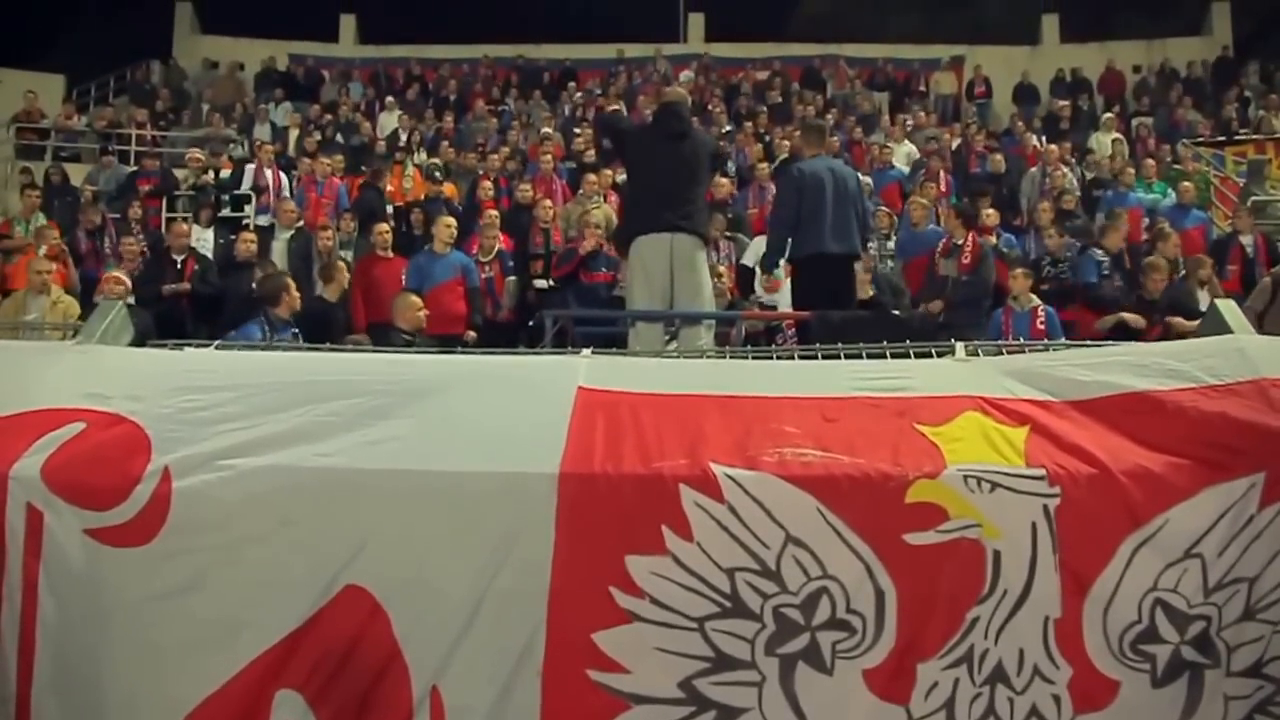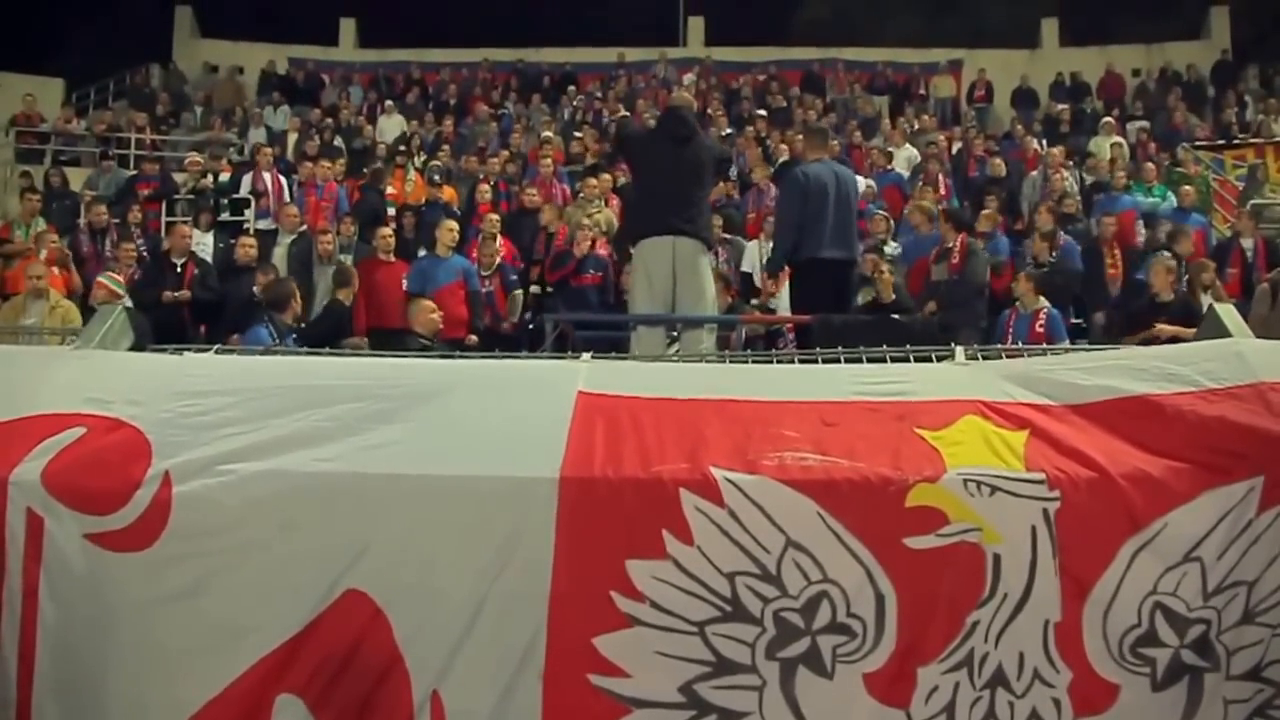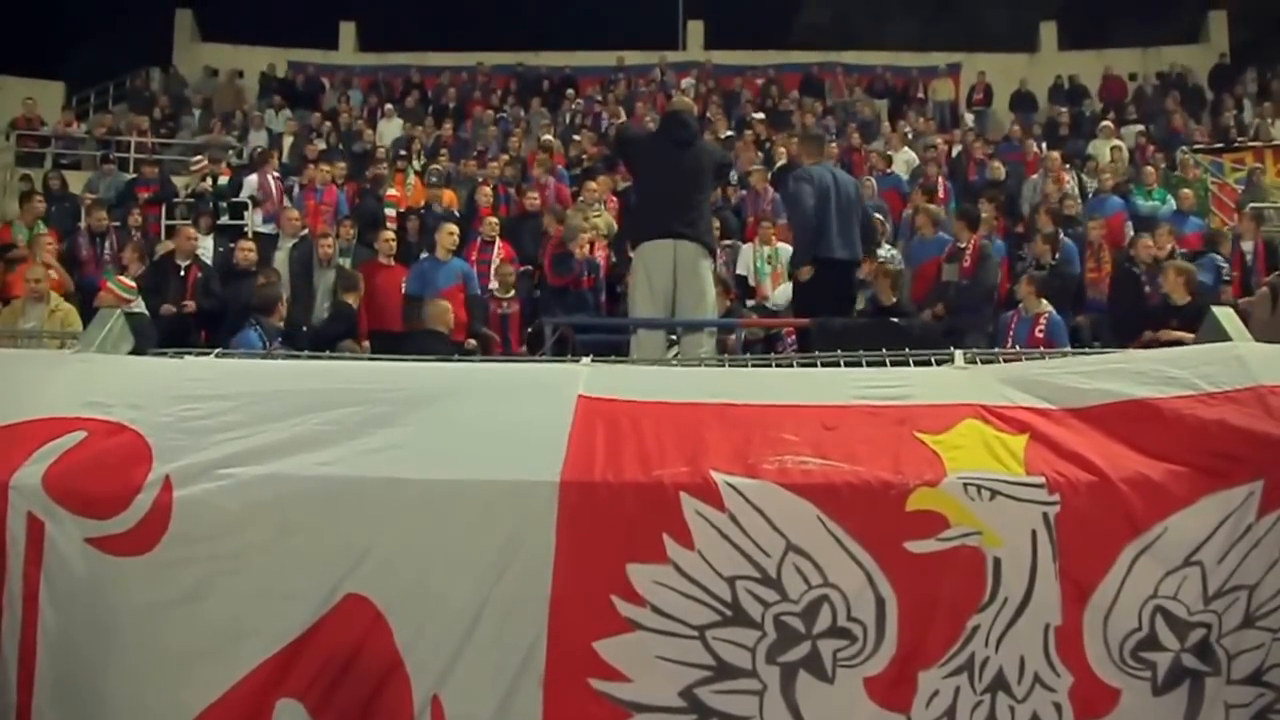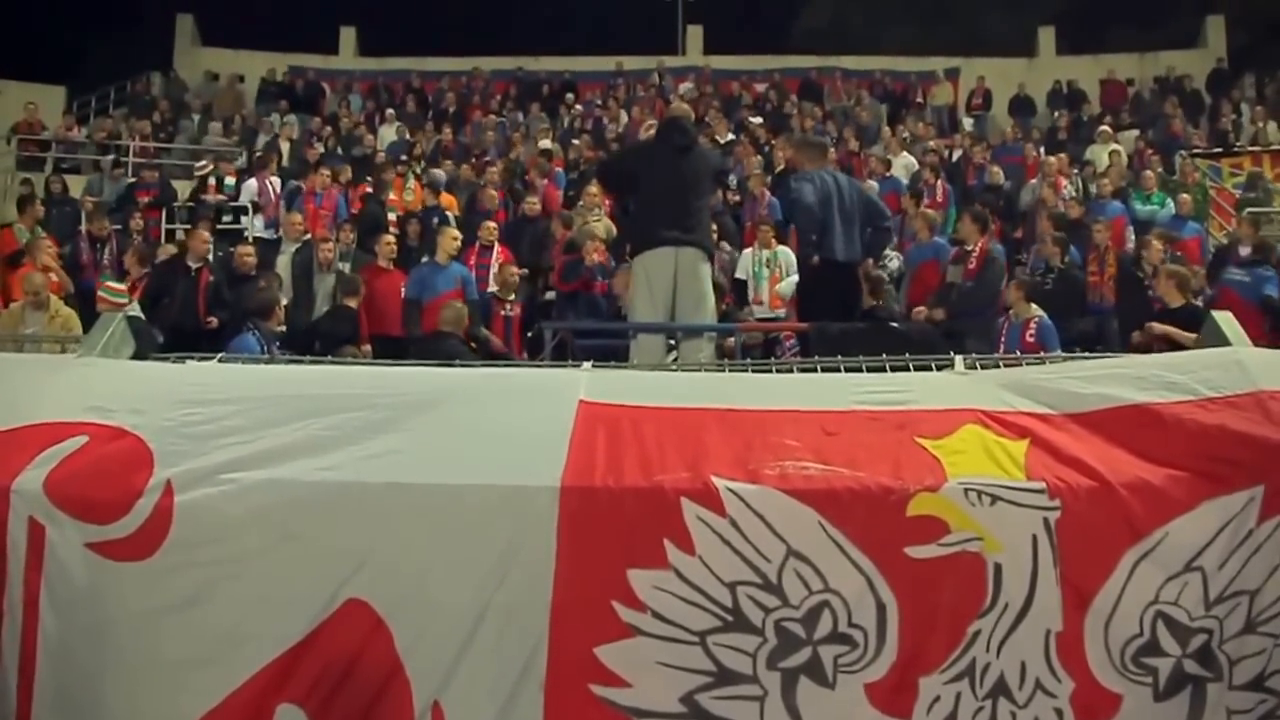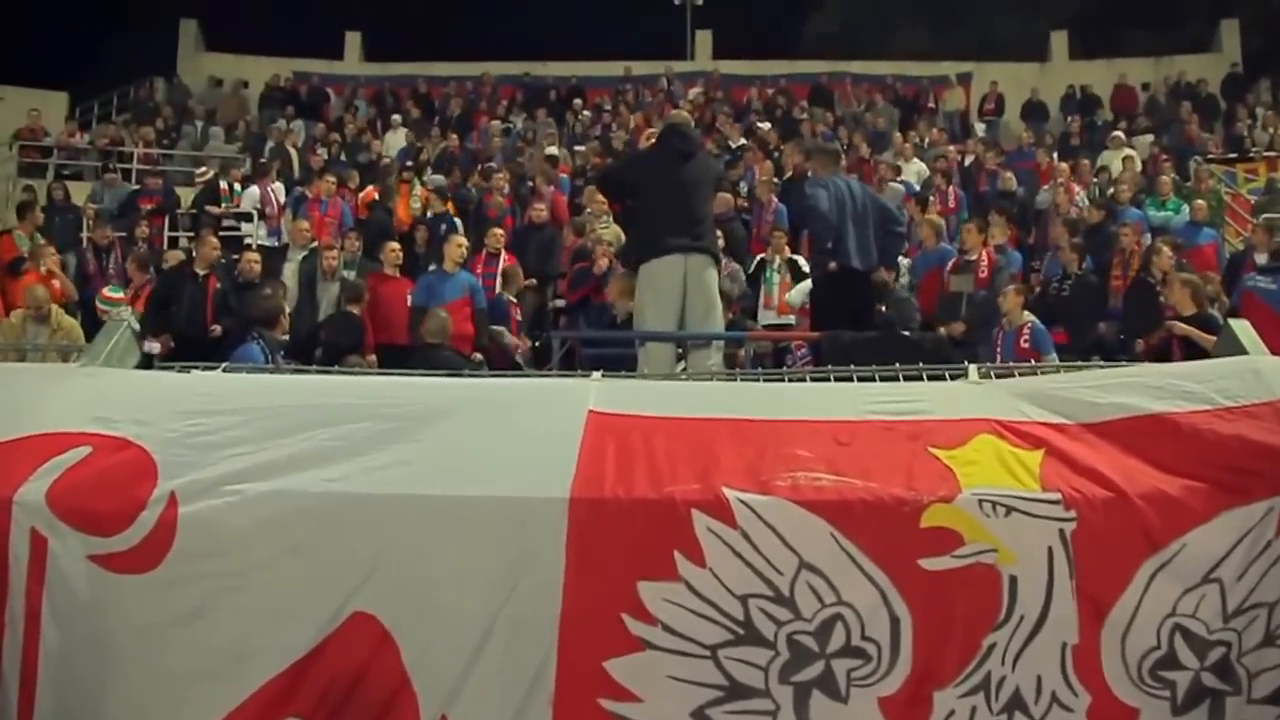
dt=0.5s
person 1, frame 1
left shoulder: (636, 138)
right shoulder: (704, 143)
left elbow: (612, 126)
right elbow: (716, 164)
left wrist: (613, 113)
left hip: (646, 235)
right hip: (690, 235)
left knee: (646, 314)
right knee: (696, 315)
person 1, frame 2
left shoulder: (641, 141)
right shoulder: (710, 148)
left elbow: (623, 133)
right elbow: (725, 165)
left wrist: (623, 119)
left hip: (651, 237)
right hip: (693, 238)
left knee: (648, 315)
right knee: (698, 315)
person 1, frame 3
left shoulder: (643, 144)
right shoulder: (711, 152)
left elbow: (621, 137)
right elbow: (725, 168)
left wrist: (621, 126)
left hip: (652, 241)
right hip: (695, 241)
left knee: (648, 318)
right knee: (698, 320)
person 1, frame 4
left shoulder: (642, 152)
right shoulder: (709, 159)
left elbow: (606, 174)
right elbow: (715, 187)
left wrist: (632, 196)
left hip: (651, 246)
right hip: (695, 247)
left knee: (648, 324)
right knee: (698, 325)
person 1, frame 5
left shoulder: (645, 159)
right shoulder: (708, 164)
left elbow: (606, 183)
left hip: (657, 253)
right hip: (701, 254)
left knee: (656, 334)
right knee: (706, 334)
person 2, frame 1
left shoulder: (796, 173)
right shoulder: (850, 174)
left elbow: (781, 222)
right elbow: (865, 220)
left wrist: (769, 263)
left hip: (810, 259)
right hip: (845, 259)
person 2, frame 2
left shoulder: (800, 176)
right shoulder: (849, 176)
left elbow: (786, 225)
left wrist: (774, 268)
left hip: (810, 263)
right hip: (845, 262)
left knee: (809, 331)
person 2, frame 3
left shoulder: (802, 176)
right shoulder: (847, 179)
left elbow: (804, 215)
right elbow: (868, 227)
left wrist: (802, 259)
left hip: (817, 265)
right hip: (846, 266)
left knee: (811, 334)
person 2, frame 4
left shoulder: (804, 180)
right shoulder: (850, 184)
left elbow: (806, 208)
right elbow: (883, 219)
left wrist: (809, 252)
right wrist: (870, 255)
left hip: (821, 270)
right hip: (850, 271)
person 2, frame 5
left shoulder: (817, 186)
right shoulder: (862, 190)
left elbow: (821, 214)
right elbow: (897, 223)
left wrist: (825, 257)
right wrist: (885, 260)
left hip: (835, 277)
right hip: (864, 277)
